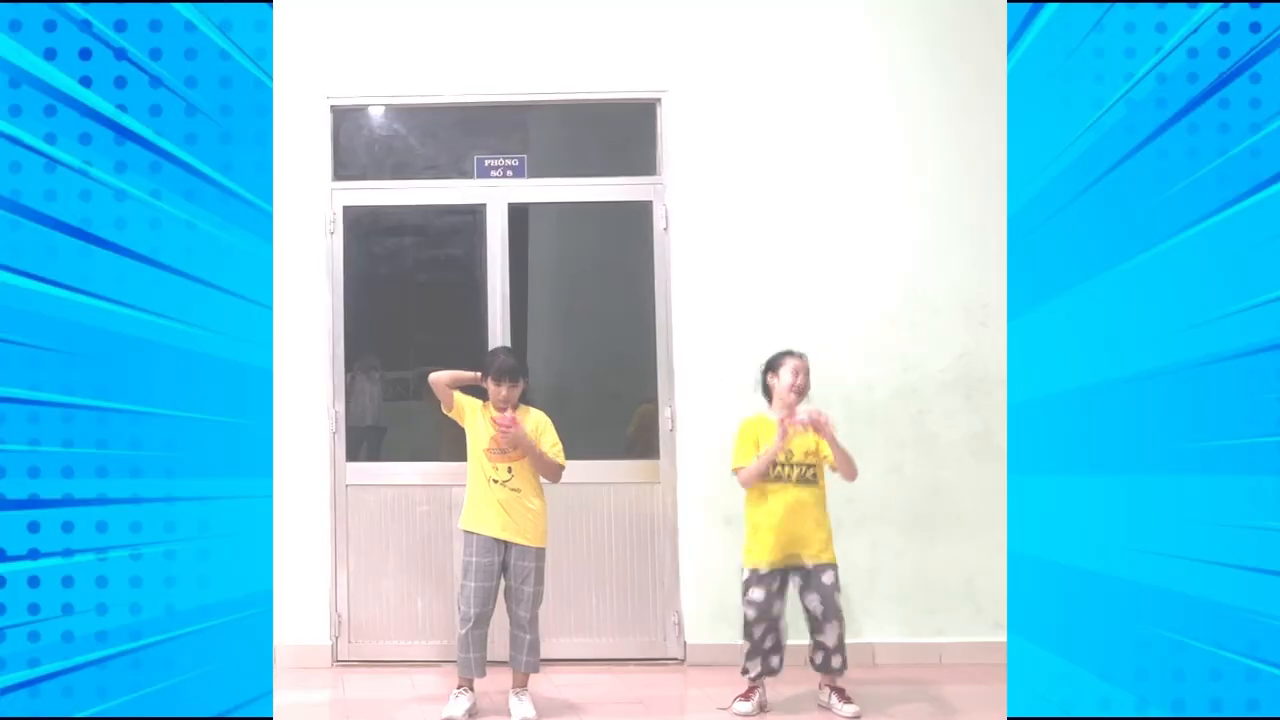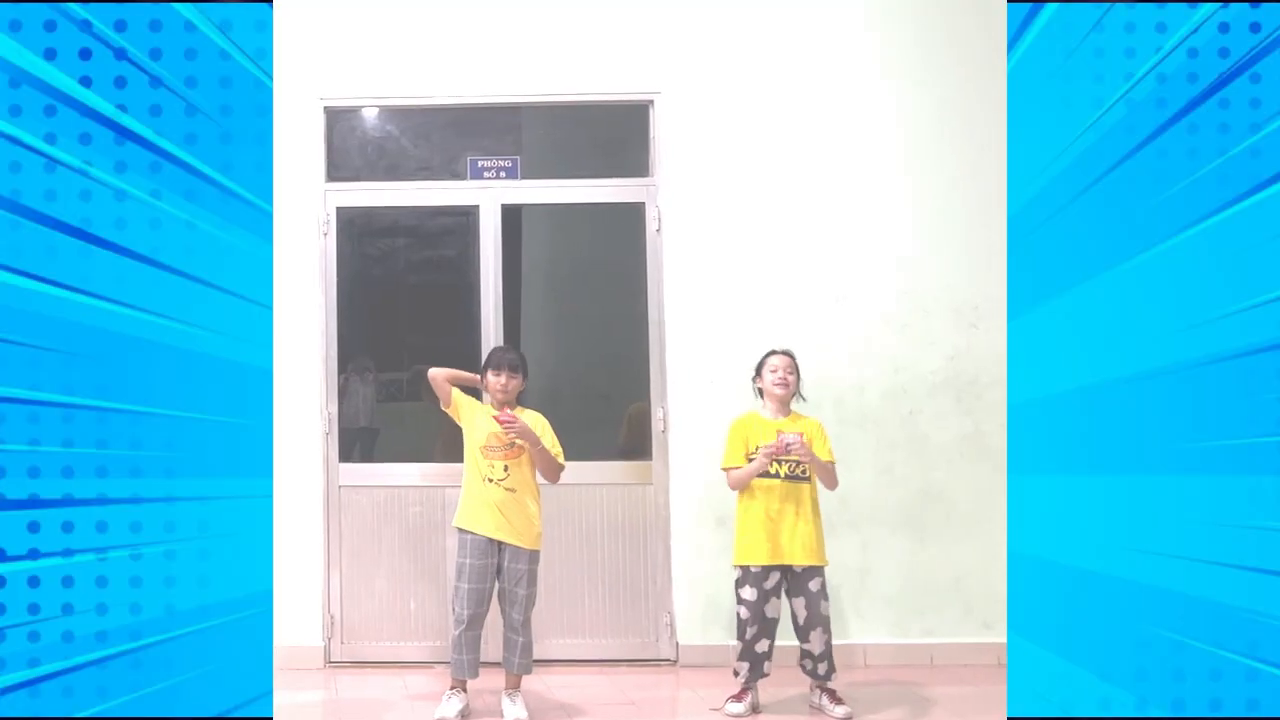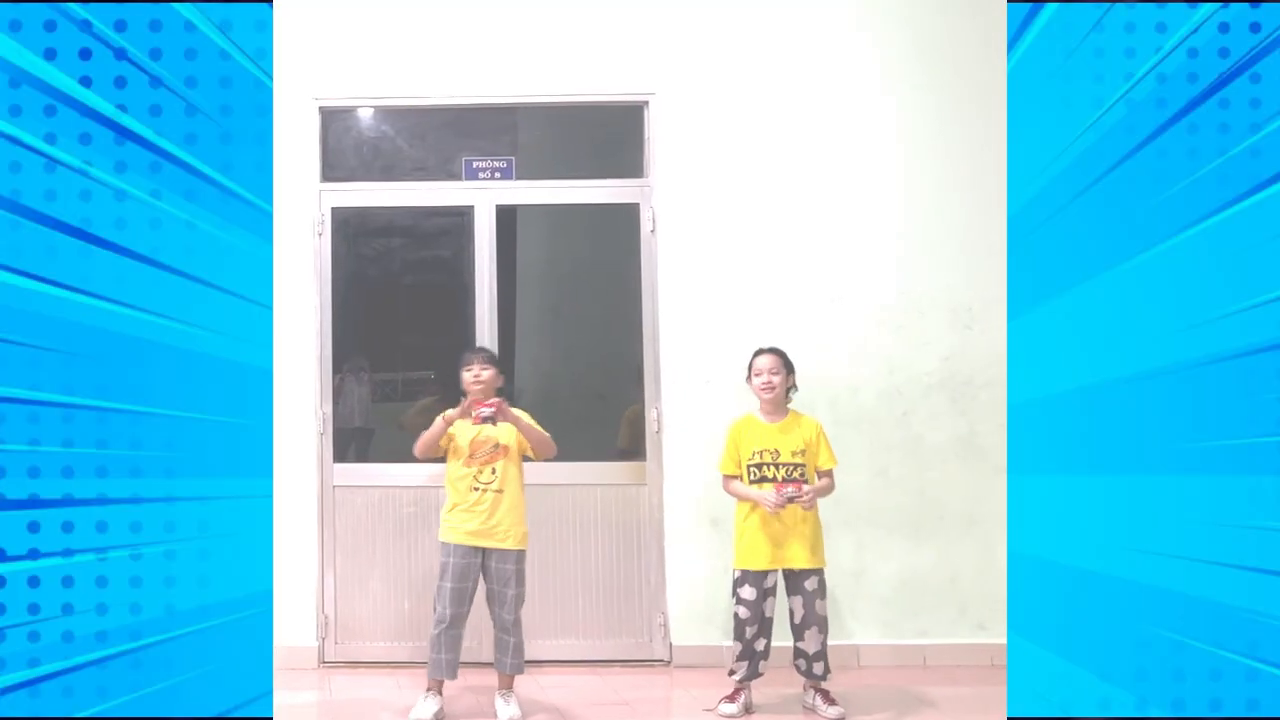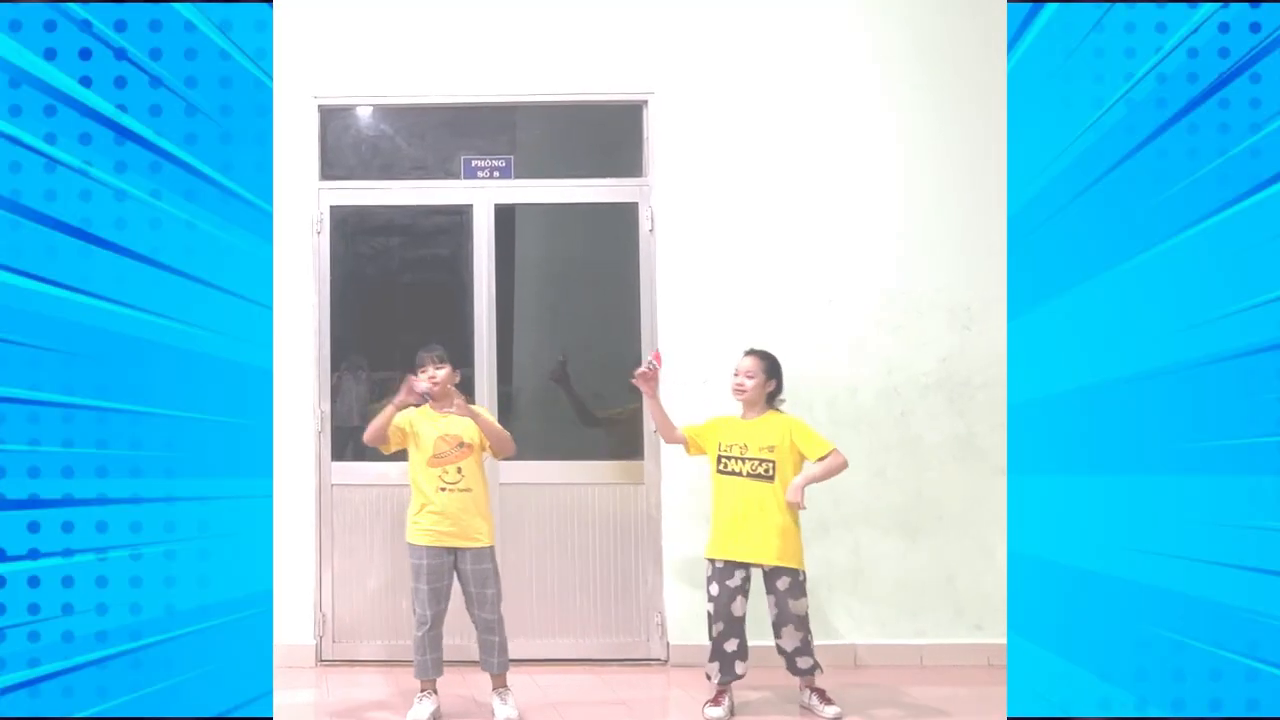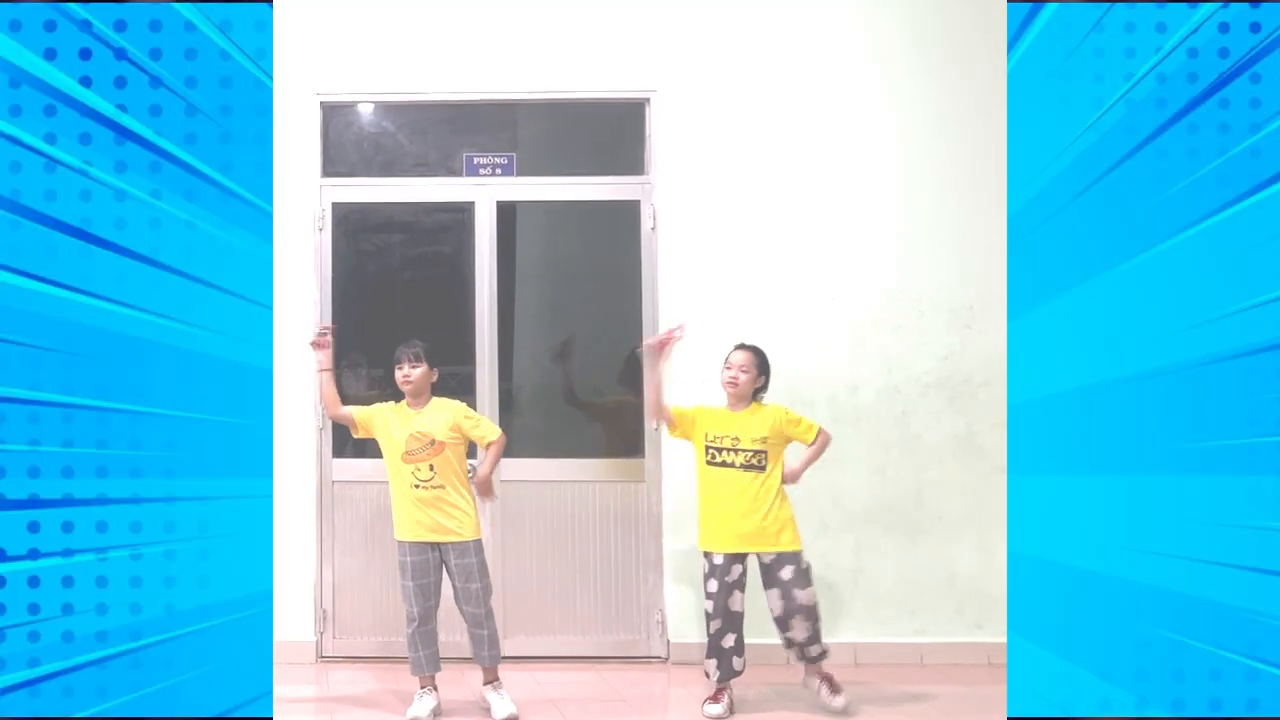
dt=0.5s
person 1, frame 1
left shoulder: (537, 419)
right shoulder: (472, 412)
left elbow: (555, 474)
right elbow: (436, 380)
left wrist: (525, 444)
right wrist: (479, 377)
left hip: (527, 531)
right hip: (482, 528)
left knee: (524, 613)
right knee: (473, 611)
right ankle: (465, 689)
person 1, frame 2
left shoulder: (535, 421)
right shoulder: (470, 411)
left elbow: (554, 474)
right elbow: (435, 375)
left wrist: (530, 439)
right wrist: (478, 381)
left hip: (522, 532)
right hip: (477, 528)
left knee: (518, 615)
right knee: (467, 612)
person 1, frame 3
left shoulder: (514, 417)
right shoulder: (450, 419)
left elbow: (549, 451)
right elbow: (421, 451)
left wrist: (512, 419)
right wrist: (453, 417)
left hip: (506, 534)
right hip: (460, 533)
left knee: (507, 616)
right knee: (448, 615)
person 1, frame 4
left shoulder: (473, 416)
right shoulder: (410, 418)
left elbow: (507, 450)
right elbow: (370, 439)
left wrist: (471, 413)
right wrist: (398, 402)
left hip: (475, 533)
right hip: (428, 534)
left knee: (488, 614)
right knee: (427, 617)
person 1, frame 5
left shoulder: (453, 411)
right shoulder: (383, 416)
left elbow: (496, 437)
right elbow: (333, 410)
left wrist: (486, 472)
right wrist: (325, 362)
left hip: (459, 528)
right hip: (412, 532)
left knee: (477, 606)
right knee: (419, 613)
left ankle: (492, 684)
person 2, frame 1
left shoulder: (813, 428)
right shoulder: (752, 427)
left elbow: (850, 474)
right elbow: (746, 478)
left wrist: (830, 439)
right wrist: (778, 443)
left hip: (813, 540)
right hip: (767, 542)
left knee: (827, 610)
right knee: (759, 612)
left ankle: (829, 686)
right ankle: (755, 686)
person 2, frame 2
left shoulder: (810, 427)
right shoulder: (744, 424)
left elbow: (832, 482)
right elbow: (733, 481)
left wrist: (811, 457)
right wrist: (761, 460)
left hip: (802, 542)
right hip: (757, 541)
left knee: (813, 614)
right knee: (753, 615)
left ankle: (820, 687)
right ankle: (748, 687)
person 2, frame 3
left shoulder: (810, 428)
right shoulder: (740, 429)
left elbow: (829, 481)
right elbow: (729, 483)
left wrist: (813, 492)
right wrist: (759, 495)
left hip: (803, 543)
right hip: (756, 543)
left knee: (811, 616)
right knee: (749, 616)
left ankle: (814, 688)
right ankle: (742, 687)
person 2, frame 4
left shoulder: (788, 426)
right shoulder: (719, 427)
left elbow: (838, 461)
right elbow: (670, 435)
left wrist: (802, 480)
right wrist: (651, 395)
left hip: (777, 543)
right hip: (728, 542)
left knee: (791, 616)
right knee: (723, 615)
left ankle: (809, 688)
right ankle: (723, 688)
person 2, frame 5
left shoulder: (775, 417)
right shoulder: (700, 418)
left elbow: (821, 436)
right elbow: (655, 411)
left wrist: (797, 467)
right wrist: (655, 364)
left hip: (772, 530)
right hip: (721, 534)
left knee: (798, 602)
right knee: (722, 610)
left ankle: (816, 671)
right ankle: (722, 687)
